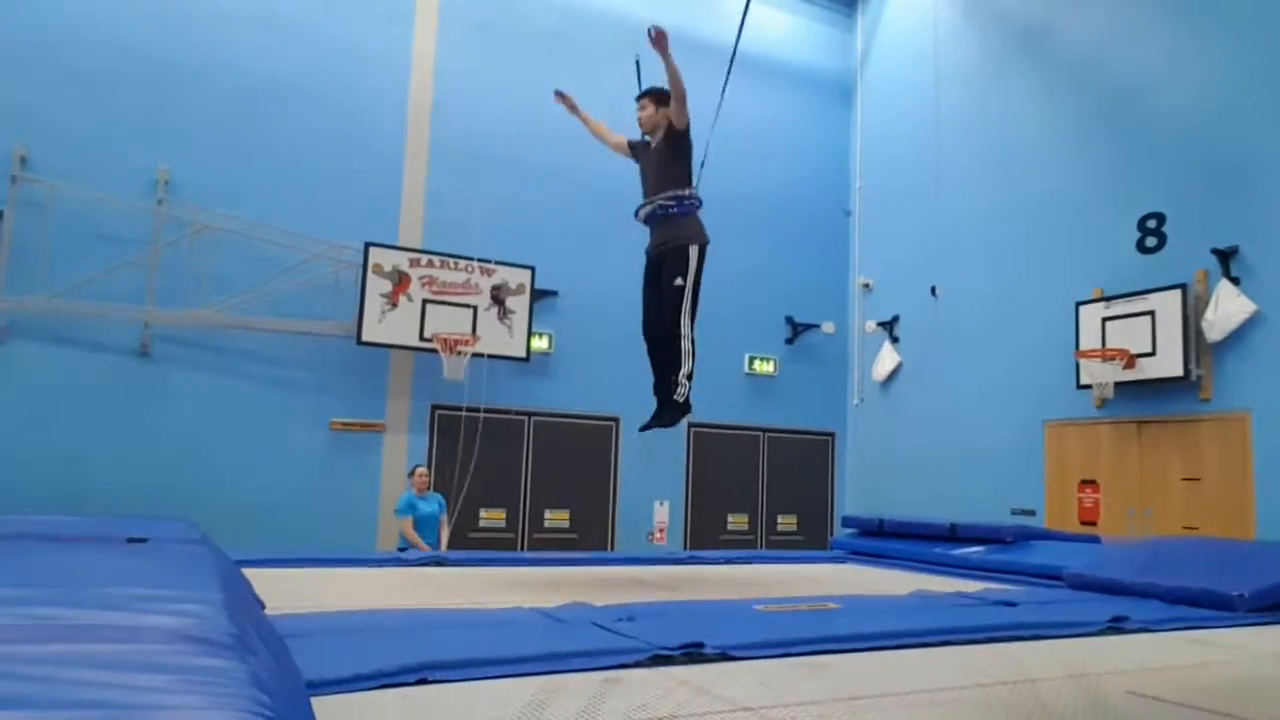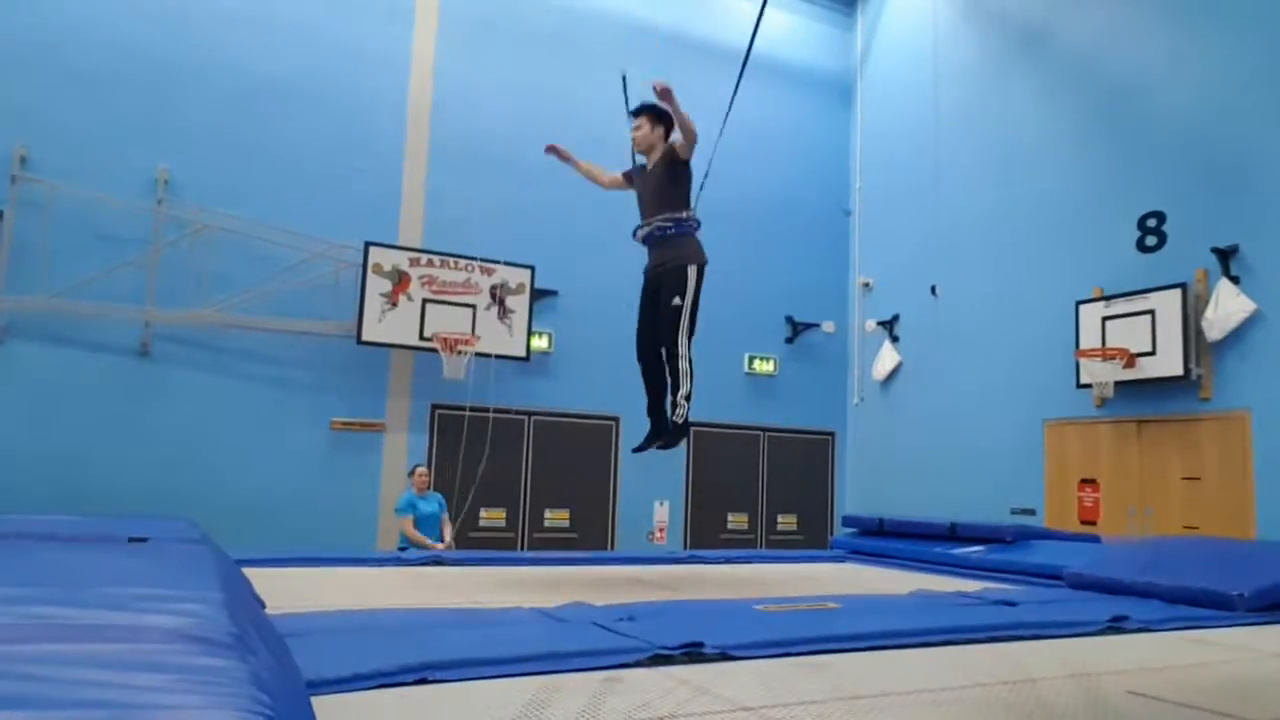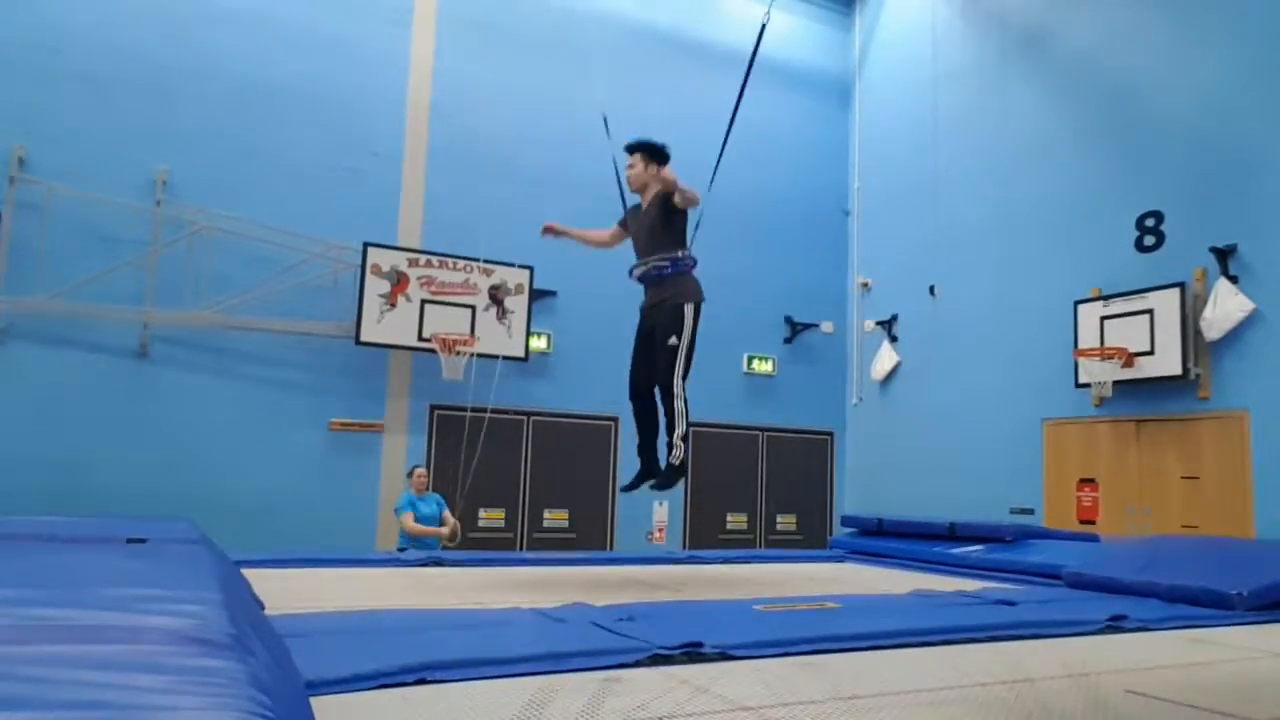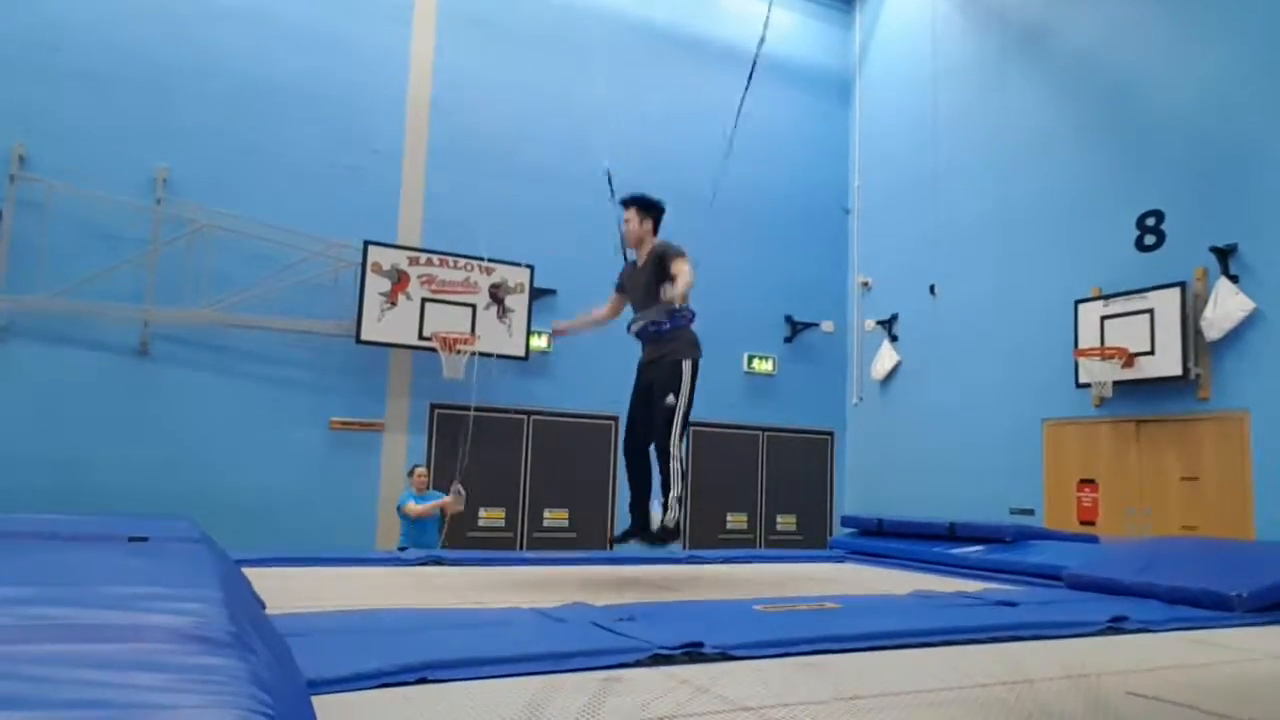
dt=0.1s
person 1, frame 1
left shoulder: (677, 135)
right shoulder: (645, 148)
left elbow: (680, 98)
right elbow: (611, 139)
left wrist: (664, 53)
right wrist: (575, 109)
left hip: (685, 238)
right hip: (658, 242)
left knee: (679, 320)
right knee: (653, 324)
left ankle: (681, 394)
right ankle: (664, 399)
person 1, frame 2
left shoulder: (674, 158)
right shoulder: (640, 172)
left elbow: (690, 135)
right elbow: (605, 180)
left wrist: (670, 102)
right wrist: (568, 158)
left hip: (682, 260)
right hip: (656, 264)
left knee: (675, 344)
right knee: (647, 348)
left ankle: (678, 419)
right ankle: (658, 424)
person 1, frame 3
left shoulder: (667, 196)
right shoulder: (634, 213)
left elbow: (691, 200)
right elbow: (607, 238)
left wrist: (675, 185)
right wrist: (566, 232)
left hip: (679, 299)
right hip: (652, 303)
left knee: (670, 384)
right knee: (638, 388)
left ankle: (674, 461)
right ankle: (649, 464)
person 1, frame 4
left shoulder: (665, 253)
right shoulder: (630, 271)
left elbow: (686, 273)
right elbow: (609, 311)
left wrist: (678, 290)
right wrist: (572, 326)
left hip: (677, 356)
right hip: (650, 359)
left knee: (668, 442)
right knee: (634, 443)
left ankle: (671, 521)
right ankle: (639, 520)
